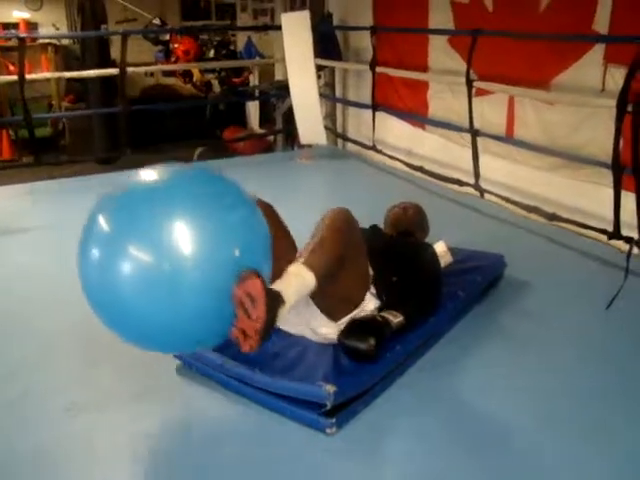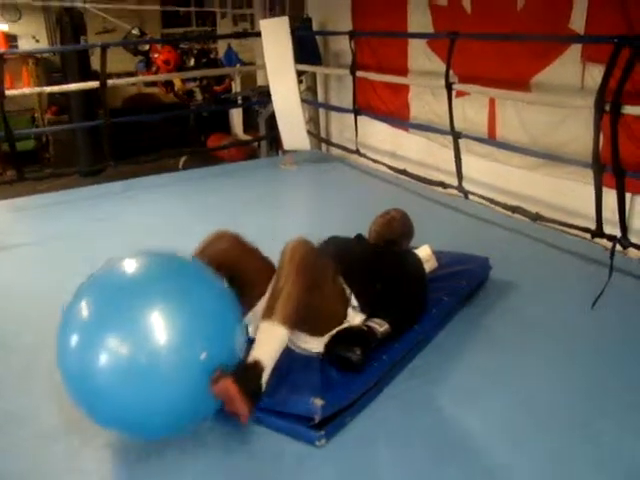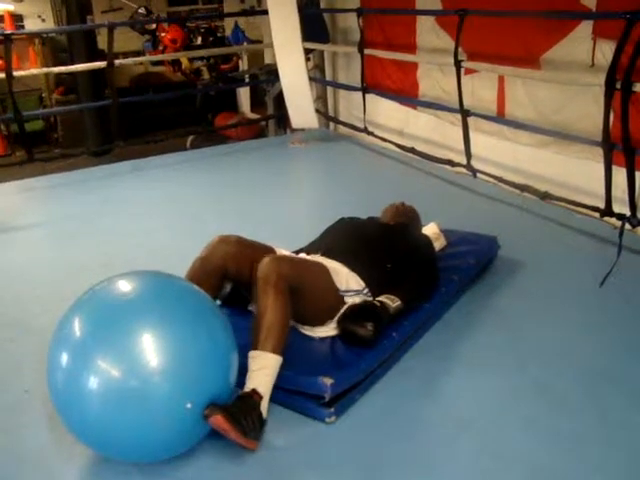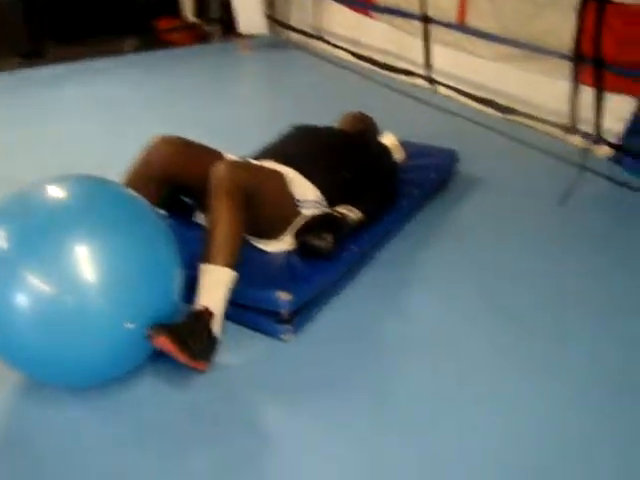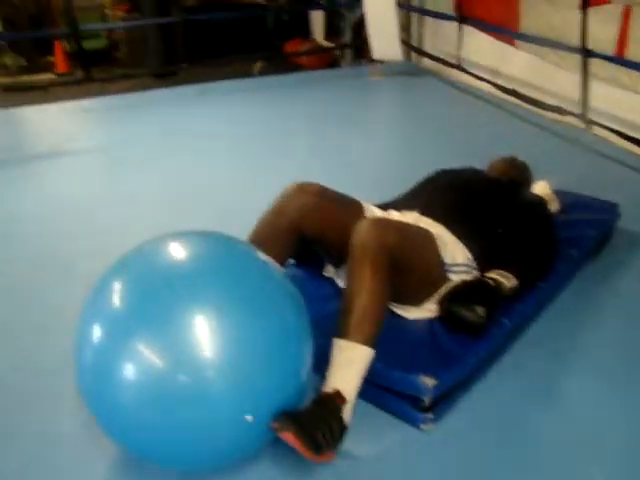
dt=1s
person 1, frame 1
left shoulder: (419, 252)
right shoulder: (362, 234)
left elbow: (427, 299)
right elbow: (303, 261)
left wrist: (387, 322)
left hip: (341, 315)
right hip: (296, 302)
left knee: (340, 220)
right knee: (256, 209)
left ankle: (272, 303)
person 1, frame 2
left shoulder: (405, 262)
right shoulder: (339, 242)
left elbow: (410, 308)
left wrist: (371, 332)
left hip: (334, 320)
left knee: (299, 251)
right knee: (222, 243)
left ankle: (254, 375)
person 1, frame 3
left shoulder: (415, 244)
right shoulder: (349, 223)
left elbow: (422, 282)
left wrist: (383, 308)
right wrist: (244, 282)
left hip: (345, 283)
right hip: (299, 268)
left knee: (275, 269)
right knee: (225, 248)
left ankle: (254, 406)
person 1, frame 4
left shoulder: (372, 154)
right shoulder: (307, 132)
left elbow: (381, 193)
right elbow: (262, 158)
left wrist: (341, 220)
left hip: (301, 194)
right hip: (247, 189)
left knee: (229, 173)
right knee: (167, 148)
left ankle: (205, 324)
person 1, frame 5
left shoulder: (524, 207)
right shoulder: (453, 177)
left elbow: (537, 254)
right elbow: (402, 202)
left wrist: (493, 287)
left hip: (446, 251)
left knee: (375, 234)
right knee: (303, 198)
